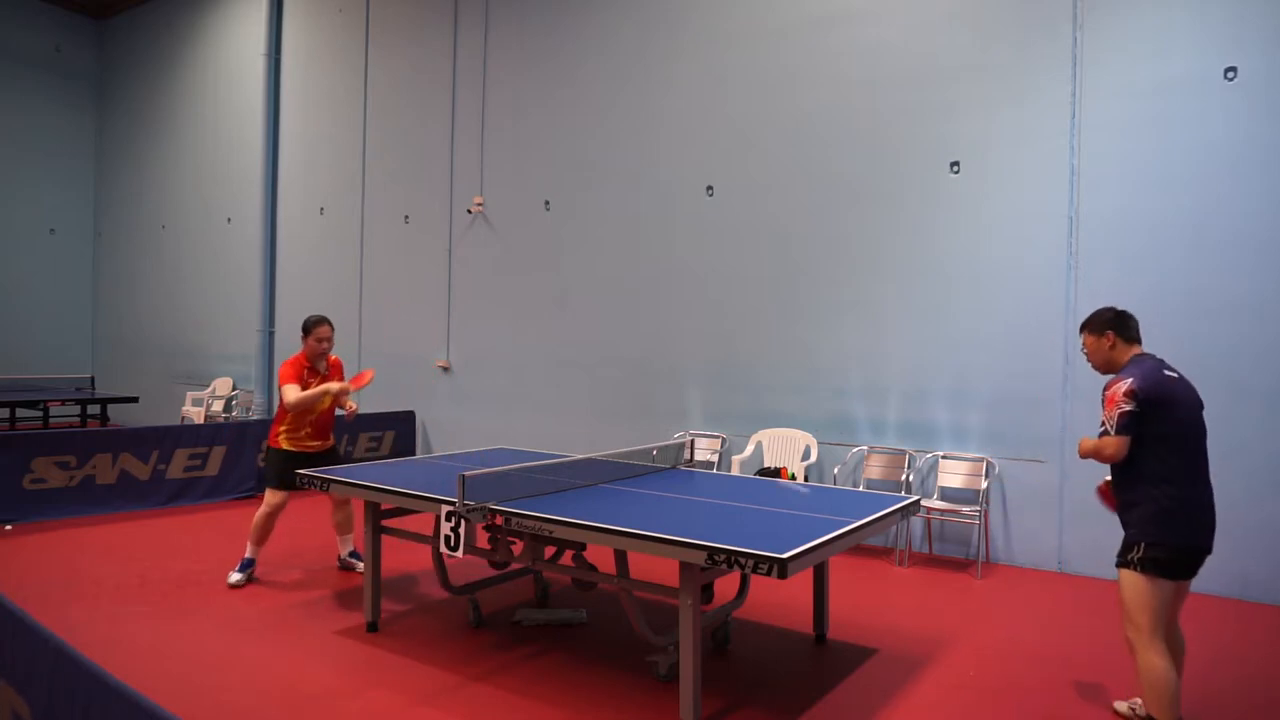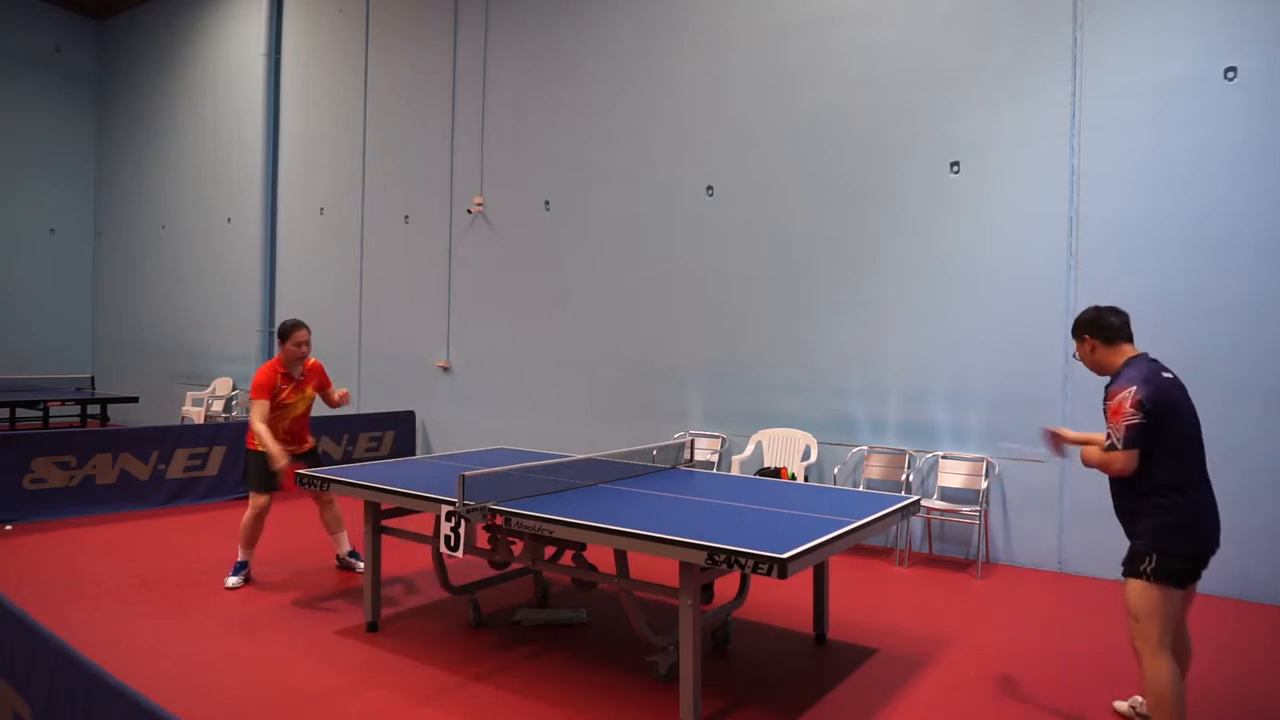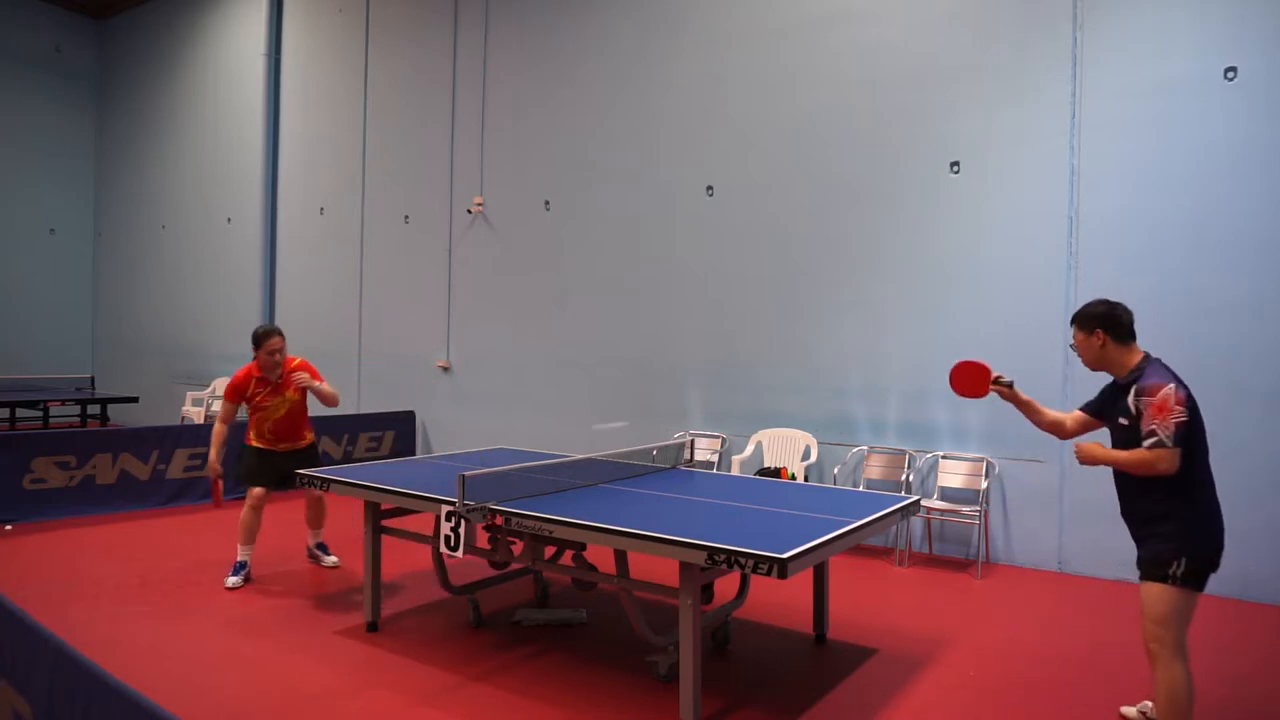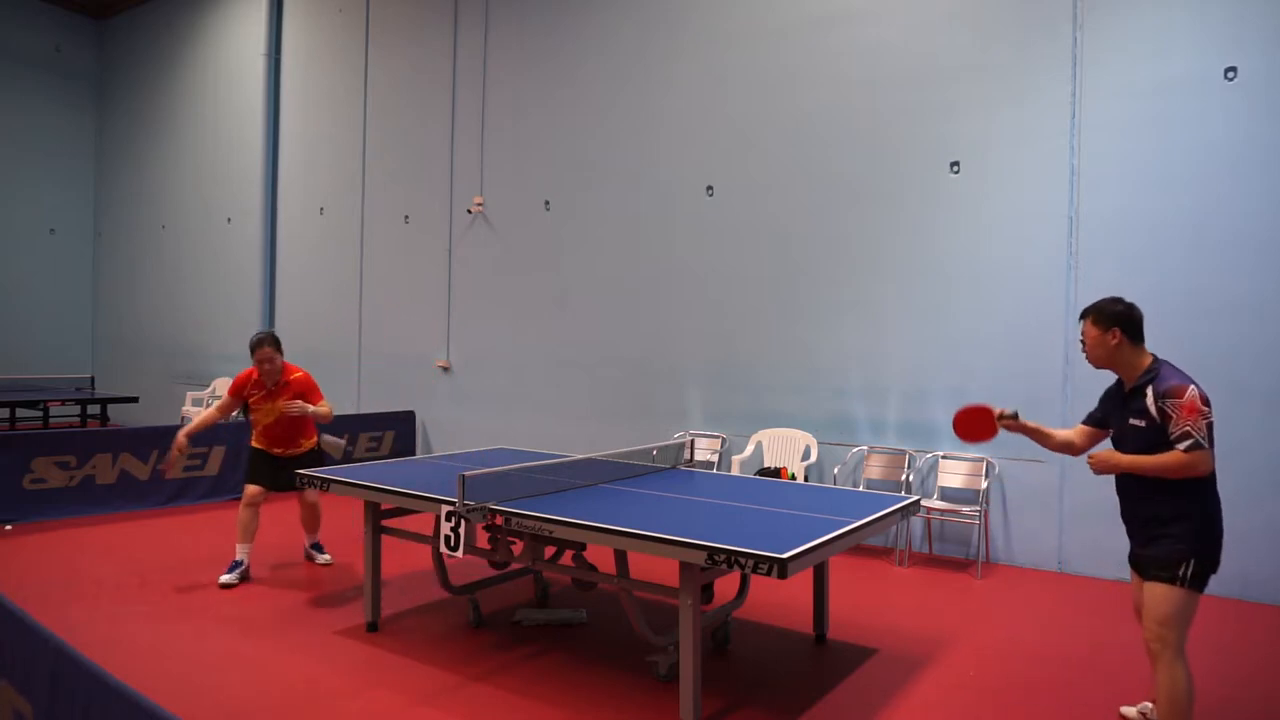
dt=0.2s
person 1, frame 1
left shoulder: (1125, 384)
right shoulder: (1175, 380)
left elbow: (1113, 450)
left wrist: (1088, 447)
right wrist: (1118, 482)
left hip: (1158, 527)
right hip: (1194, 523)
left knee: (1143, 638)
right knee: (1164, 624)
person 1, frame 2
left shoulder: (1126, 389)
right shoulder: (1162, 377)
left elbow: (1122, 463)
left wrist: (1090, 454)
right wrist: (1074, 437)
left hip: (1164, 533)
right hip: (1195, 525)
left knee: (1150, 643)
right knee: (1170, 627)
person 1, frame 3
left shoulder: (1157, 387)
right shoulder: (1126, 386)
left elbow: (1163, 461)
right elbow: (1068, 424)
left wrist: (1100, 455)
right wrist: (1016, 399)
left hip: (1180, 535)
right hip: (1169, 530)
left knee: (1161, 644)
right knee: (1166, 632)
person 1, frame 4
left shoulder: (1175, 390)
right shoulder: (1120, 393)
left elbow: (1198, 462)
right elbow: (1076, 442)
left wrist: (1120, 462)
right wrist: (1023, 427)
left hip: (1183, 538)
right hip: (1150, 534)
left knee: (1162, 644)
right knee: (1151, 624)
person 2, frame 1
left shoulder: (336, 364)
right shoulder: (291, 367)
right elbow: (291, 403)
left wrist: (347, 403)
right wrist: (324, 388)
left hip: (323, 447)
right hip: (287, 447)
left knee: (342, 497)
right knee: (272, 505)
left ankle: (347, 555)
right ankle: (248, 561)
person 2, frame 2
left shoulder: (314, 368)
right shoulder: (265, 376)
left elbow: (331, 400)
right elbow: (257, 422)
left wrist: (340, 397)
right wrist: (274, 453)
left hip: (302, 448)
right hip: (266, 450)
left knee: (327, 497)
right knee: (259, 506)
left ankle: (345, 554)
right ankle: (242, 565)
person 2, frame 3
left shoulder: (300, 368)
right shoulder: (242, 379)
left elbow: (333, 402)
right elbow: (223, 421)
left wrist: (316, 386)
right wrist: (213, 455)
left hip: (301, 444)
right hip: (261, 447)
left knee: (315, 495)
right knee: (255, 500)
left ankle: (316, 546)
right ankle: (242, 564)
person 2, frame 4
left shoulder: (301, 379)
right shoulder: (245, 380)
left elbow: (327, 415)
right elbow: (218, 411)
left wrist: (308, 410)
right wrist: (186, 432)
left hip: (302, 449)
right hip: (264, 450)
left knee: (310, 501)
right knee: (250, 498)
left ankle: (313, 545)
right ankle: (241, 563)
